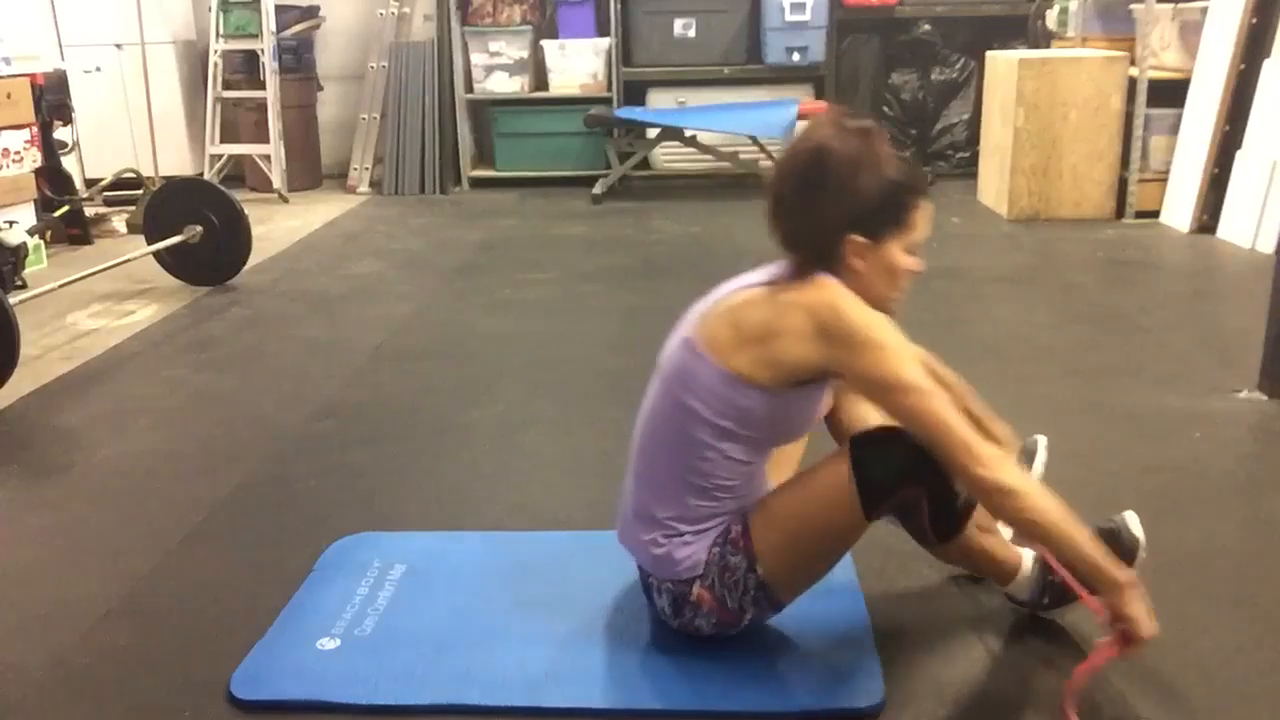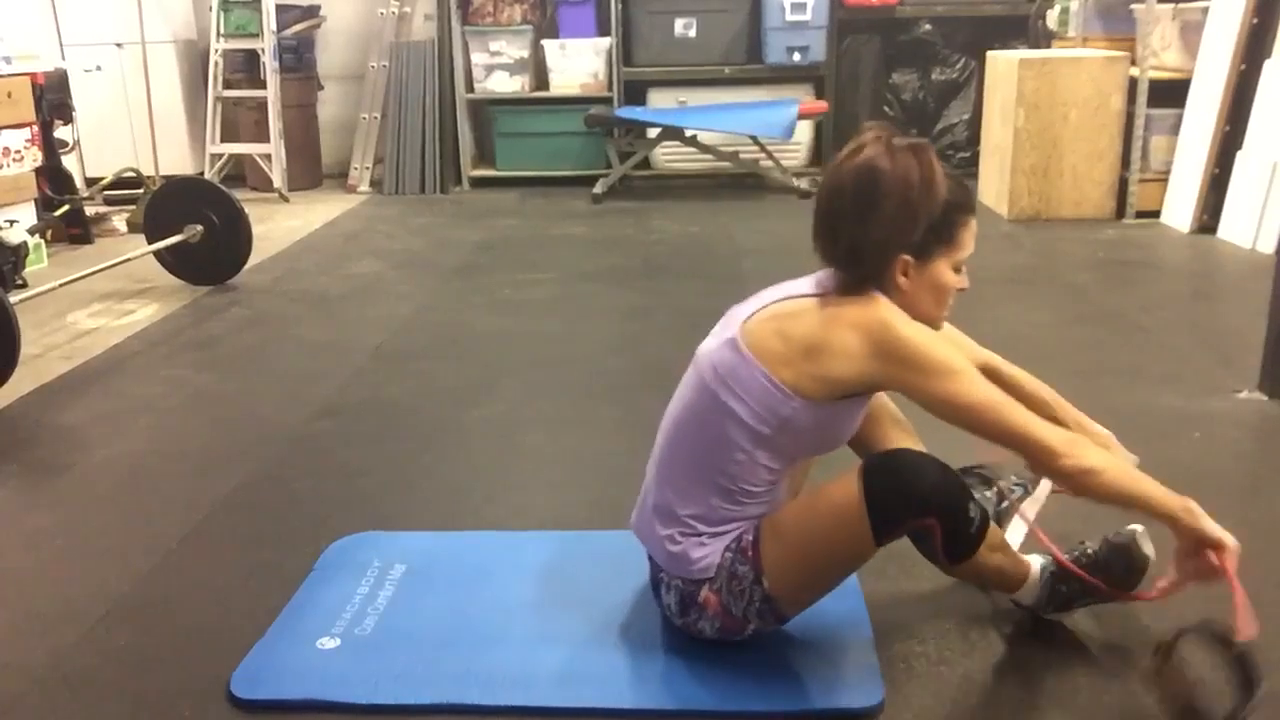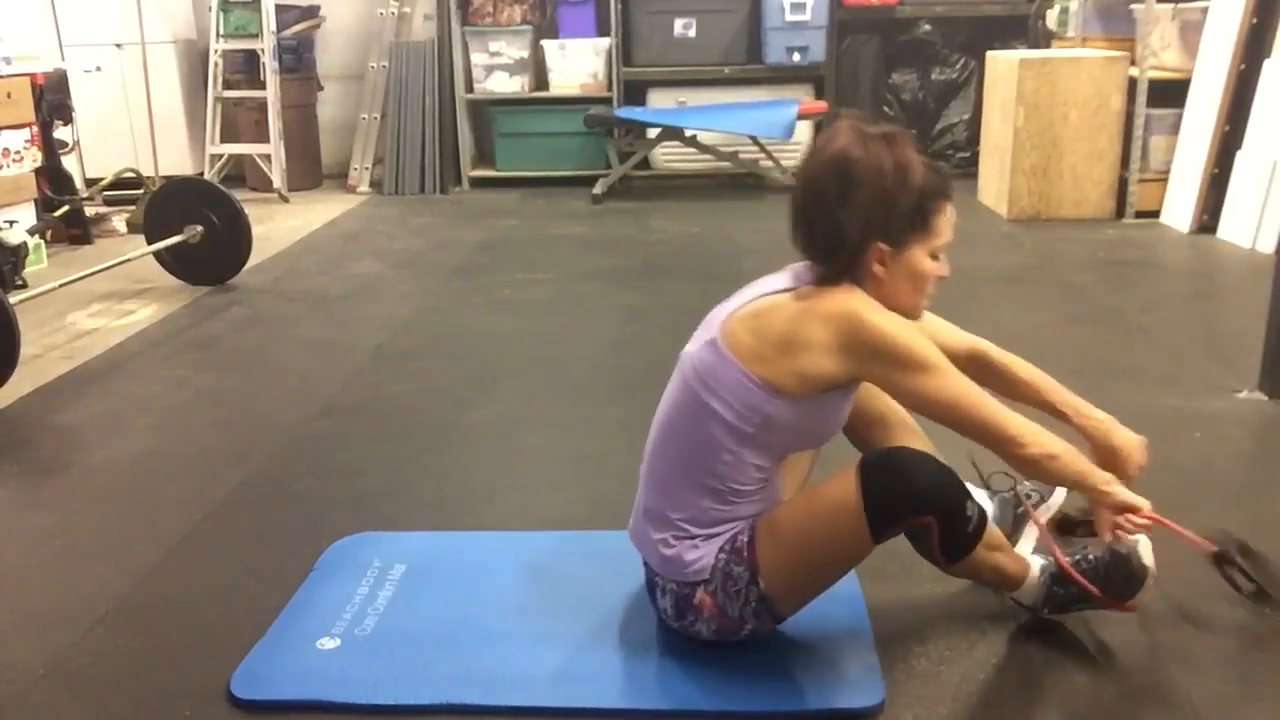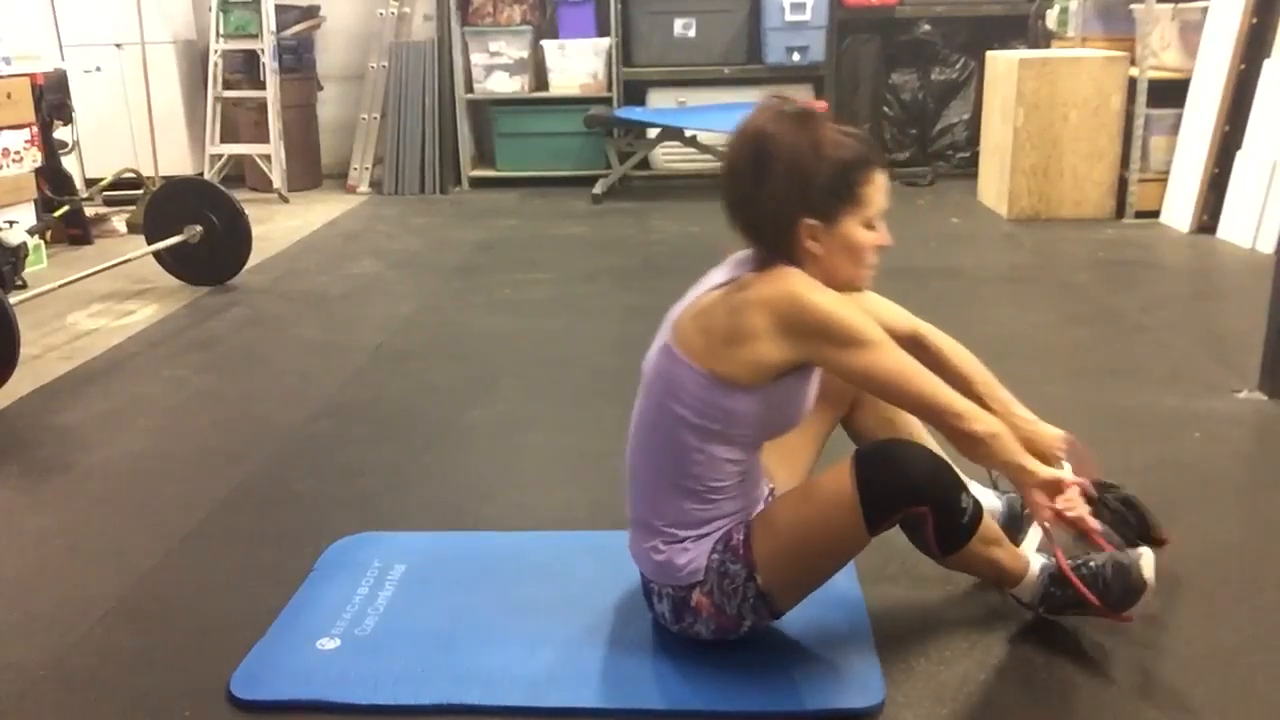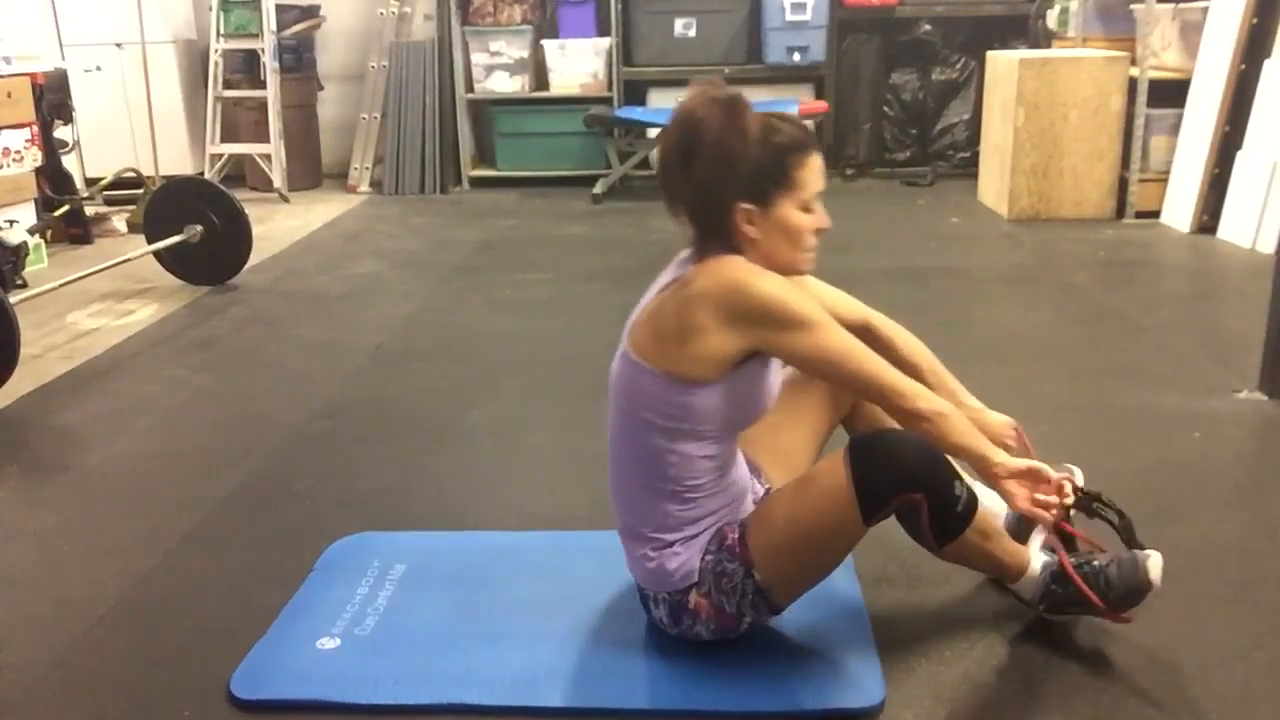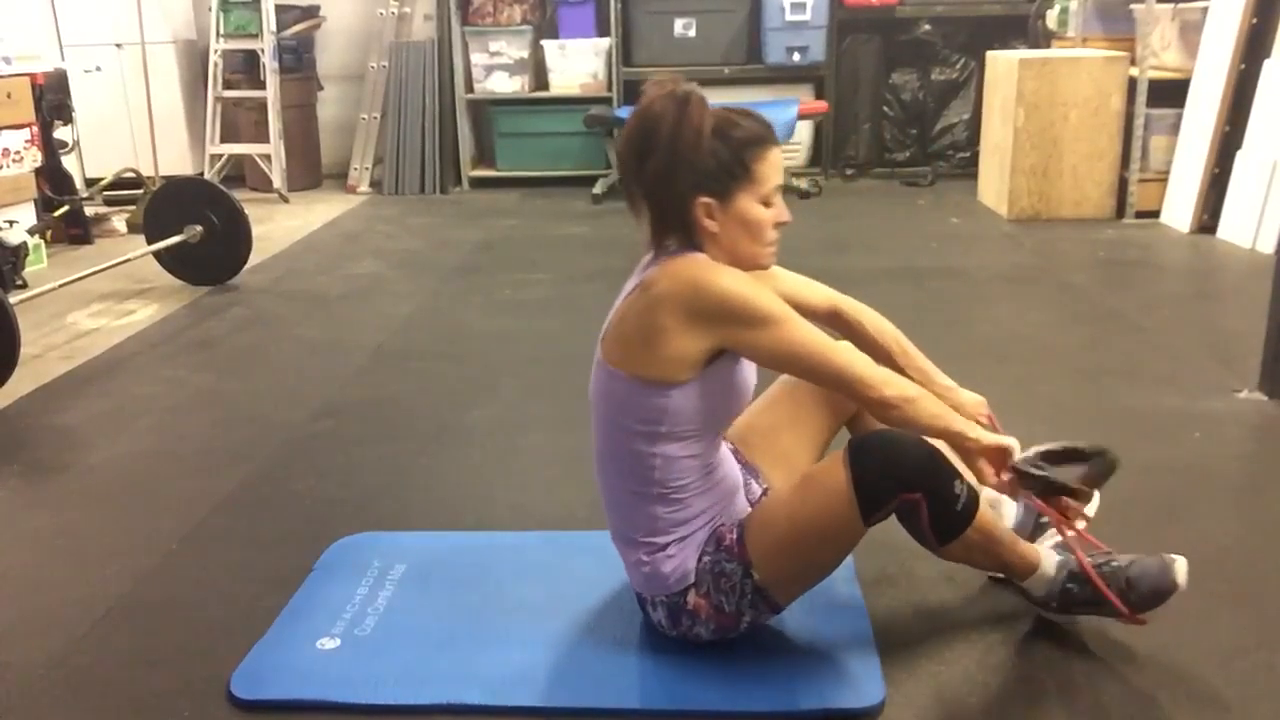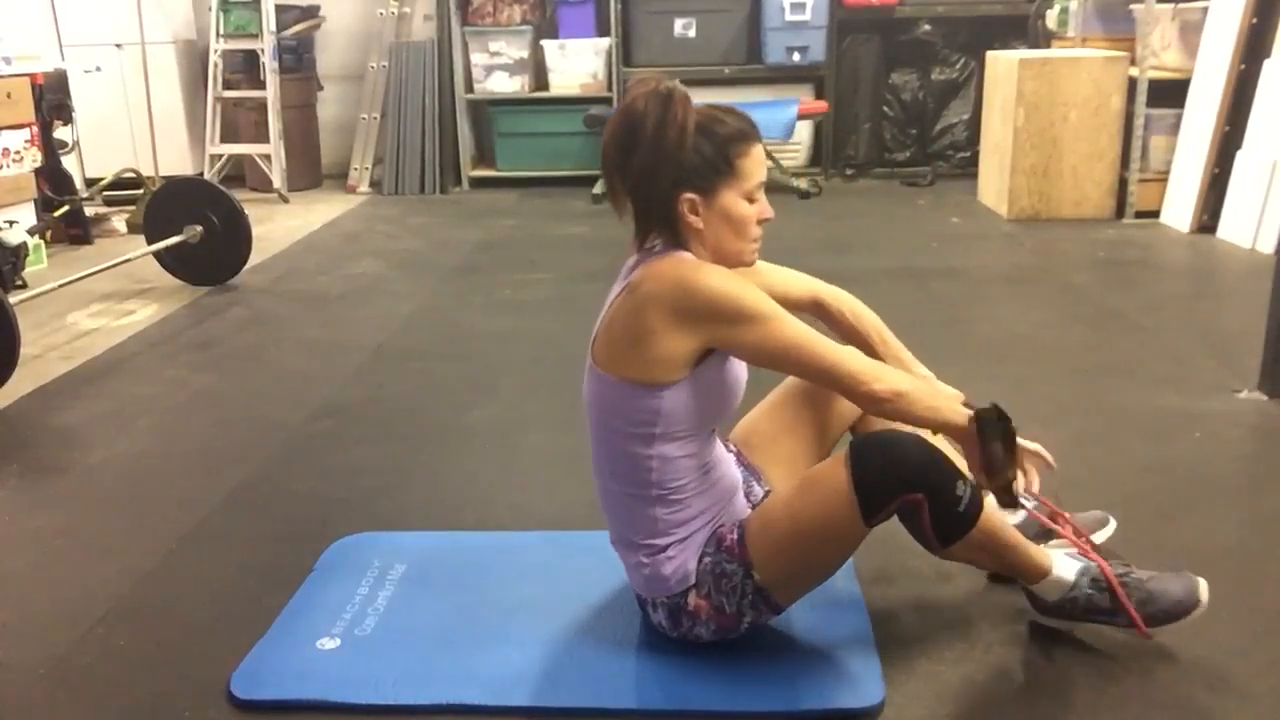
dt=0.2s
person 1, frame 1
left shoulder: (796, 286)
right shoulder: (825, 311)
left elbow: (918, 366)
right elbow: (979, 467)
left wrist: (996, 433)
right wrist: (1112, 579)
left hip: (690, 540)
right hip: (700, 585)
right knee: (897, 461)
left ankle: (972, 514)
right ankle: (1030, 583)
person 1, frame 2
left shoulder: (844, 298)
right shoulder: (875, 329)
left elbow: (990, 368)
right elbow: (1057, 458)
left wrist: (1098, 437)
right wrist: (1186, 517)
left hip: (697, 544)
right hip: (711, 588)
right knee: (914, 485)
left ankle: (973, 527)
right ankle: (1034, 587)
person 1, frame 3
left shoulder: (825, 289)
right shoulder: (849, 322)
left elbow: (976, 353)
right elbow: (1022, 447)
left wrist: (1098, 425)
right wrist: (1108, 489)
left hip: (700, 537)
right hip: (705, 586)
right knee: (909, 483)
left ankle: (978, 517)
right ankle: (1037, 586)
person 1, frame 4
left shoulder: (776, 274)
right shoulder: (791, 303)
left elbow: (919, 335)
right elbow: (964, 424)
left wrist: (1024, 425)
right wrist: (1033, 472)
left hip: (709, 532)
right hip: (702, 585)
left knee: (850, 375)
right knee: (903, 472)
left ankle: (984, 513)
right ankle: (1037, 584)
person 1, frame 5
left shoulder: (729, 265)
right shoulder: (738, 291)
left elbow: (873, 327)
right elbow: (913, 406)
left wrist: (973, 414)
right wrist: (994, 461)
left hip: (714, 516)
right hip: (698, 587)
left knee: (849, 366)
right knee: (897, 460)
left ankle: (990, 516)
right ankle: (1038, 582)
person 1, frame 6
left shoulder: (698, 263)
right shoulder: (701, 289)
left elbow: (844, 313)
right elbow: (882, 395)
left wrist: (948, 395)
right wrist: (971, 437)
left hip: (712, 513)
right hip: (695, 586)
left knee: (847, 370)
right knee: (897, 462)
left ankle: (1001, 519)
right ankle: (1049, 580)
person 1, frame 7
left shoulder: (682, 262)
right shoulder: (689, 289)
left elbow: (825, 299)
right elbow: (872, 387)
left wrist: (929, 389)
right wrist: (973, 424)
left hip: (714, 507)
right hip: (696, 586)
left knee: (851, 376)
right knee: (900, 462)
left ankle: (1007, 522)
right ankle: (1061, 586)
